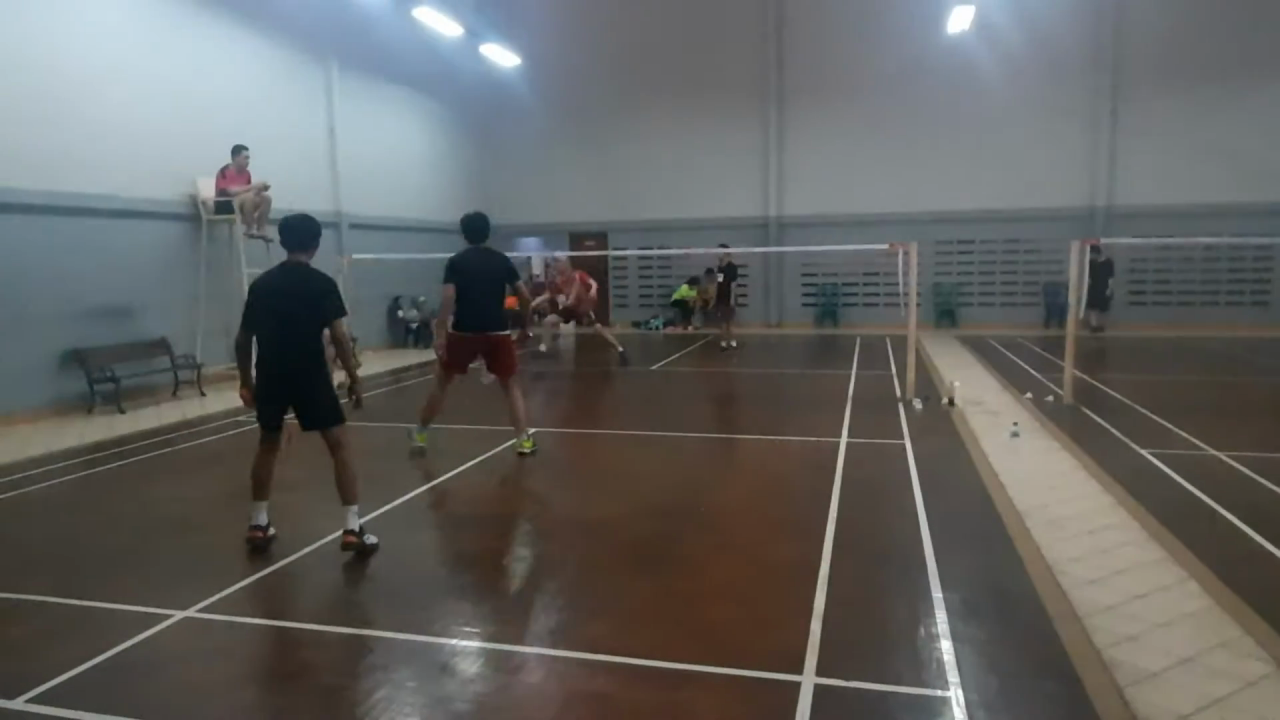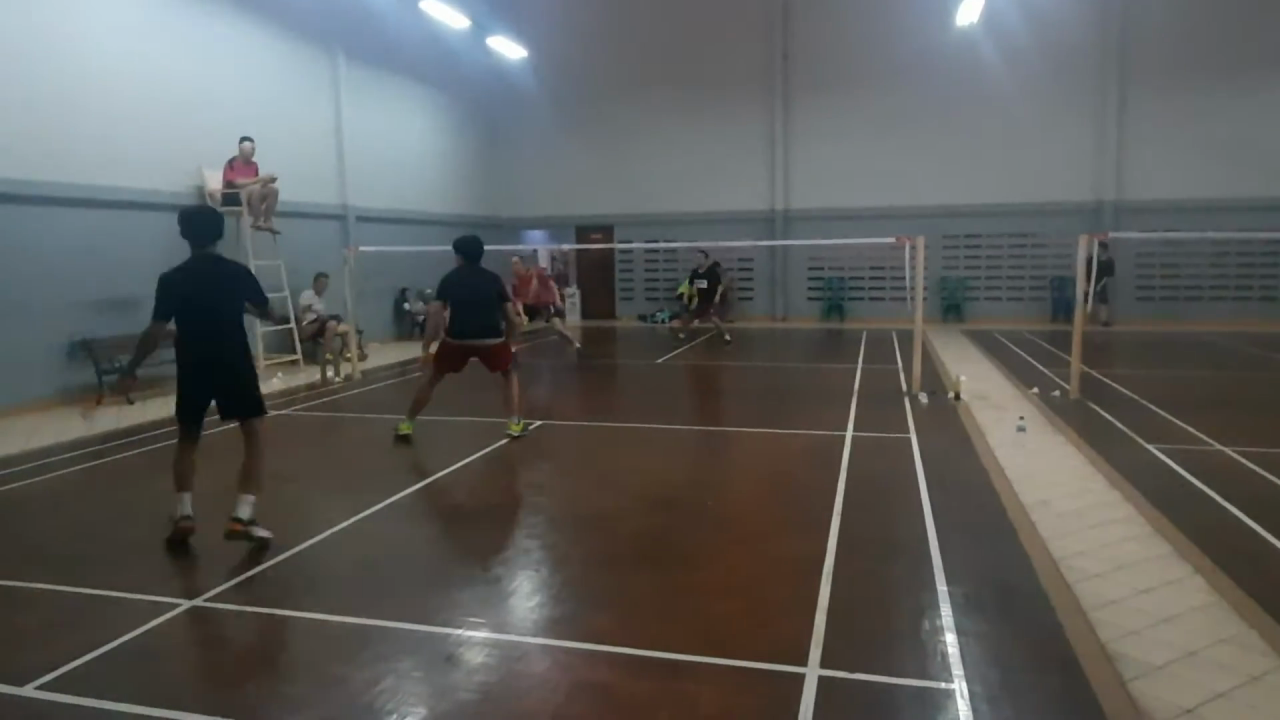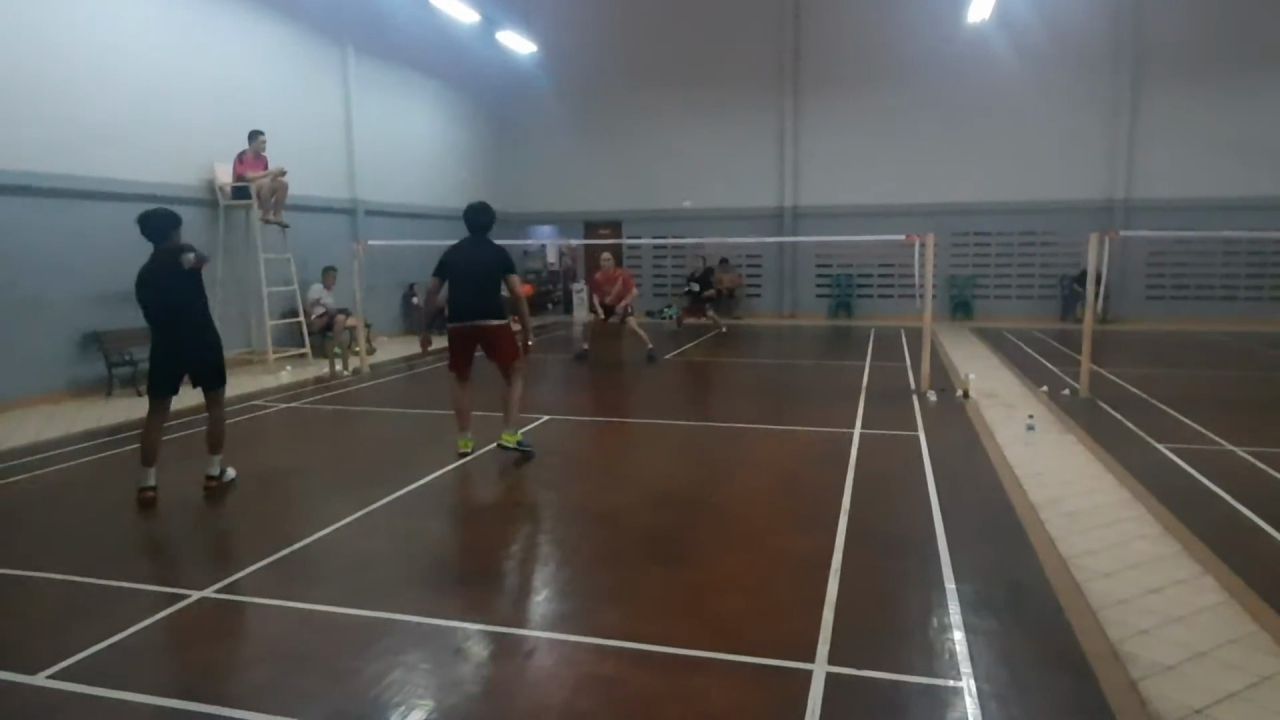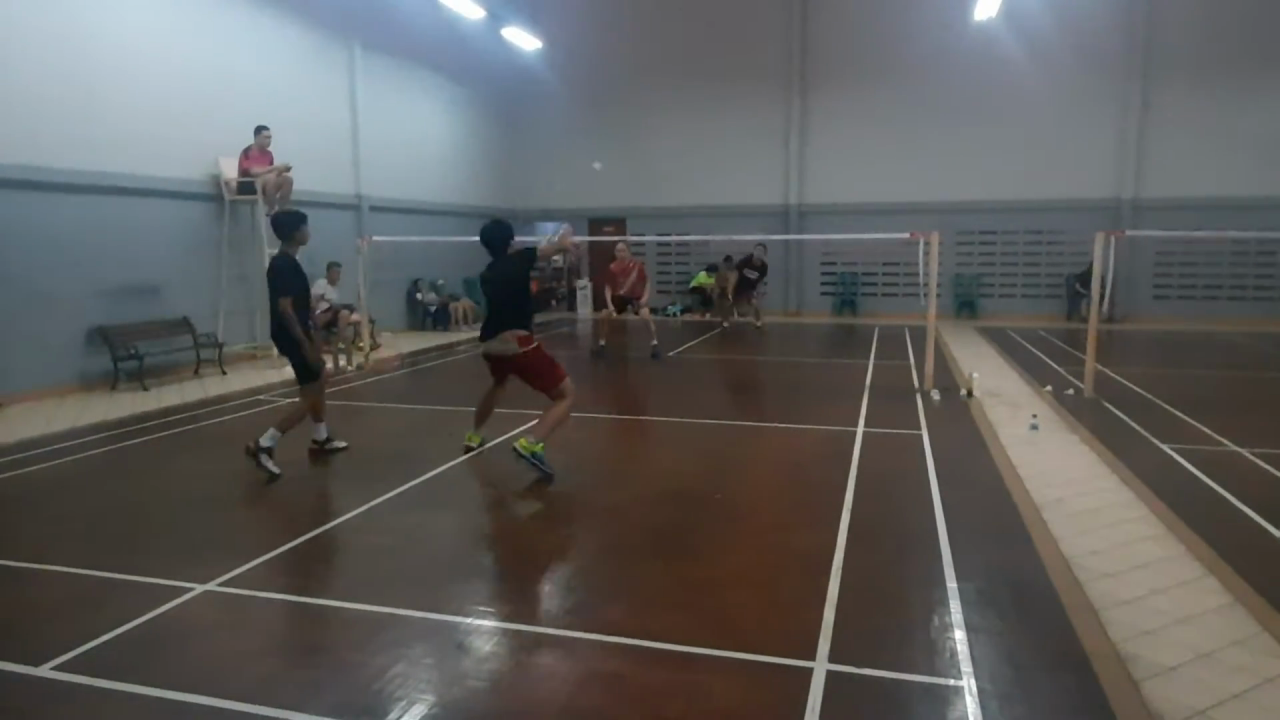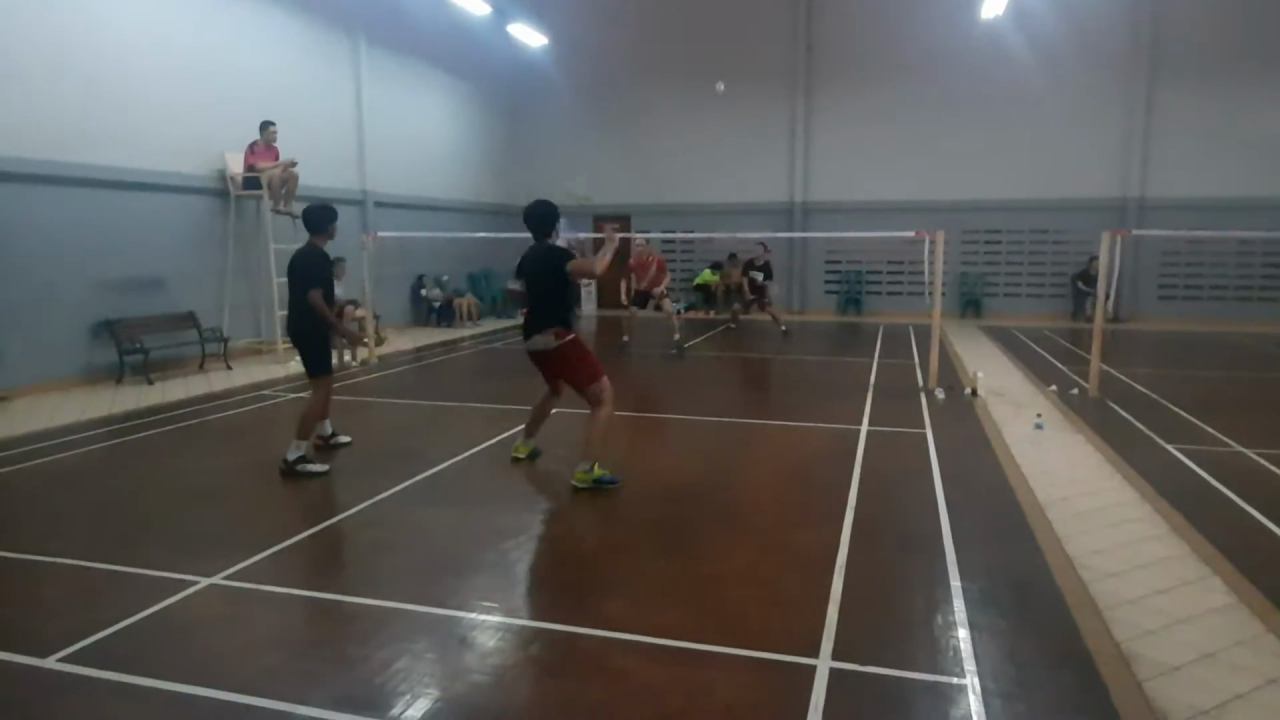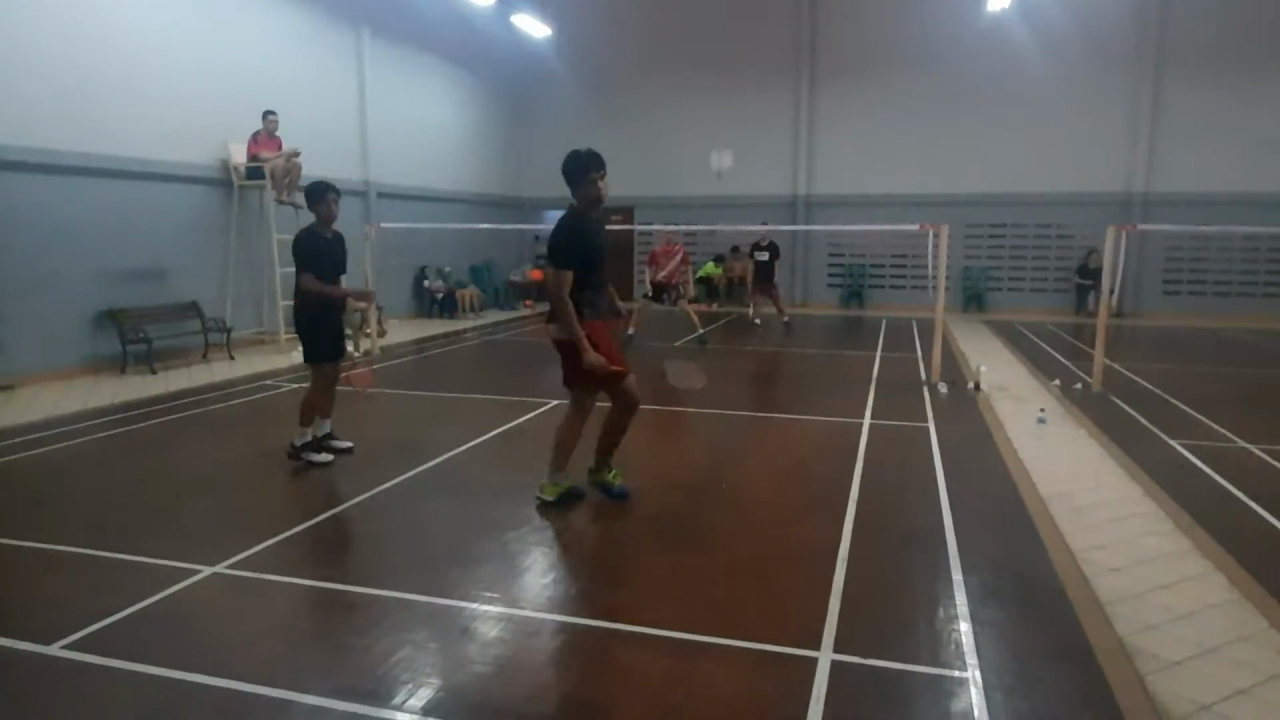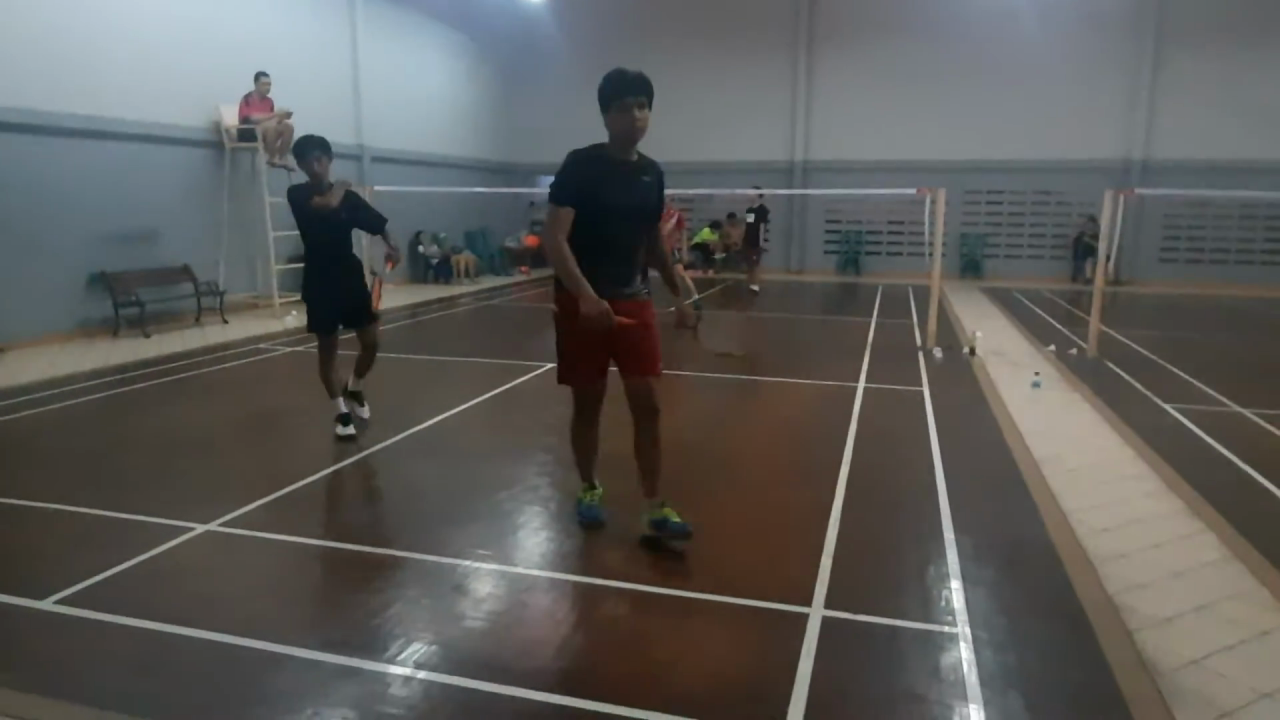
dt=0.7s
person 1, frame 1
left shoulder: (262, 284)
right shoulder: (322, 283)
left elbow: (243, 339)
right elbow: (339, 335)
left wrist: (245, 380)
right wrist: (354, 377)
left hip: (270, 377)
right hip: (311, 376)
left knee: (268, 448)
right knee: (340, 447)
left ankle: (259, 525)
right ankle: (352, 529)
person 1, frame 2
left shoulder: (171, 279)
right shoulder: (237, 274)
left elbow: (155, 332)
right elbow: (269, 314)
left wrist: (130, 371)
right wrist: (259, 310)
left hip: (192, 370)
right hip: (234, 366)
left knee: (188, 441)
right knee: (253, 438)
left ankle: (184, 515)
right ankle: (242, 518)
person 1, frame 3
left shoulder: (144, 274)
right shoulder: (180, 253)
right elbow: (189, 260)
right wrist: (196, 259)
left hip: (165, 347)
right hip: (201, 341)
left knee: (156, 415)
right knee: (215, 404)
left ankle: (148, 484)
right ankle: (214, 473)
person 1, frame 4
left shoulder: (279, 262)
right shoulder: (288, 265)
right elbow: (285, 307)
right wrist: (307, 343)
left hip: (293, 336)
right hip: (295, 337)
left knee: (317, 382)
right knee: (310, 395)
left ankle: (321, 438)
right ankle: (264, 445)
person 1, frame 5
left shoulder: (301, 255)
right shoulder: (319, 257)
right elbow: (316, 298)
right wrist: (341, 327)
left hip: (301, 328)
right hip: (312, 330)
left knee: (322, 384)
right knee: (321, 391)
left ankle: (325, 433)
right ankle: (294, 458)
person 1, frame 6
left shoulder: (337, 239)
right shoulder: (305, 239)
right elbow: (307, 284)
right wrist: (350, 294)
left hip: (332, 316)
right hip: (312, 317)
left knee: (332, 376)
right knee: (321, 379)
left ankle: (321, 434)
right ankle: (300, 443)
person 1, frame 7
left shoulder: (349, 197)
right shoulder: (297, 194)
left elbow: (379, 226)
right elbow: (328, 204)
left wrist: (391, 245)
right wrist: (340, 186)
left hip: (351, 278)
right hip: (319, 283)
left knee: (371, 342)
right knee: (327, 348)
left ankle: (354, 388)
right ankle: (342, 411)
person 2, frame 1
left shoulder: (456, 262)
right shoulder: (502, 260)
left elbow: (447, 300)
right elbow: (525, 297)
left wrist: (440, 336)
left hip: (462, 333)
right hip: (497, 332)
left knee: (442, 381)
right knee: (511, 386)
left ankle: (421, 433)
right ankle: (524, 440)
person 2, frame 2
left shoulder: (450, 279)
right shoulder: (494, 279)
left elbow: (435, 315)
right elbow: (513, 319)
left wrist: (426, 349)
right wrist: (509, 345)
left hip: (456, 339)
right hip: (491, 339)
left knee: (432, 378)
right knee: (509, 372)
left ankle: (406, 424)
right ankle: (514, 423)
person 2, frame 3
left shoulder: (451, 253)
right shoulder: (499, 253)
left elbow: (431, 292)
right elbow: (518, 295)
left wrist: (425, 329)
right wrist: (528, 333)
left hip: (458, 324)
right hip: (493, 322)
left knee: (462, 380)
right knee: (514, 375)
left ankle: (464, 440)
right ankle: (510, 435)
person 2, frame 4
left shoulder: (487, 275)
right shoulder: (518, 259)
right elbow: (562, 245)
right wrist: (566, 237)
left hip: (489, 345)
right hip: (518, 343)
left knee: (499, 383)
right knee: (565, 395)
left ankle: (473, 436)
right ankle: (531, 443)
person 2, frame 5
left shoulder: (527, 258)
right shoulder: (553, 253)
left elbow: (516, 291)
right elbow: (592, 270)
right wrist: (611, 244)
left hip: (534, 341)
right hip: (557, 338)
left knee: (555, 391)
right knee: (602, 401)
left ankle: (524, 444)
right ankle: (587, 470)
person 2, frame 6
left shoulder: (594, 221)
right shoulder: (570, 231)
right elbow: (560, 296)
left wrist: (614, 303)
right wrist: (584, 349)
left hip: (591, 321)
right hip: (578, 327)
left knee: (582, 403)
right knee: (628, 397)
left ankle: (554, 484)
right ankle: (601, 469)
person 2, frame 7
left shoulder: (651, 174)
right shoulder: (579, 166)
right elbow: (555, 239)
left wrist: (680, 296)
right wrist: (585, 295)
left hip: (632, 299)
right hip: (582, 303)
left knee: (646, 401)
right knee: (587, 401)
left ankle: (656, 510)
right ankle: (588, 488)
